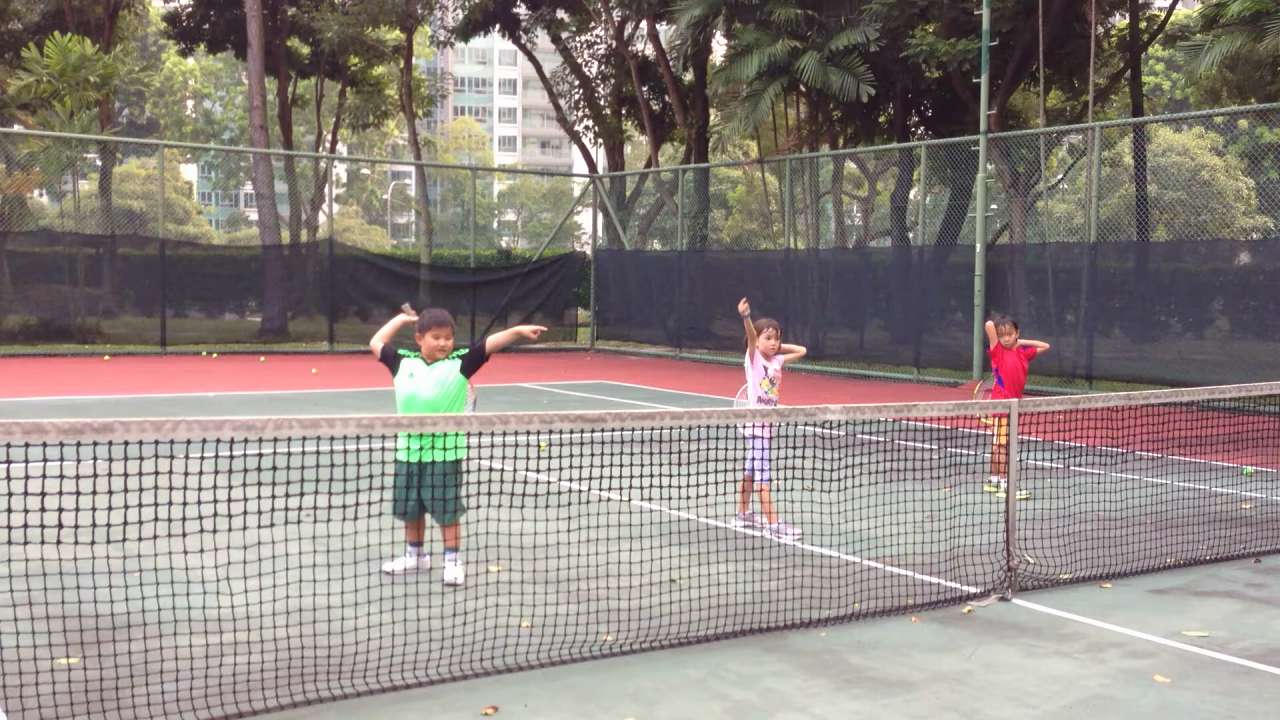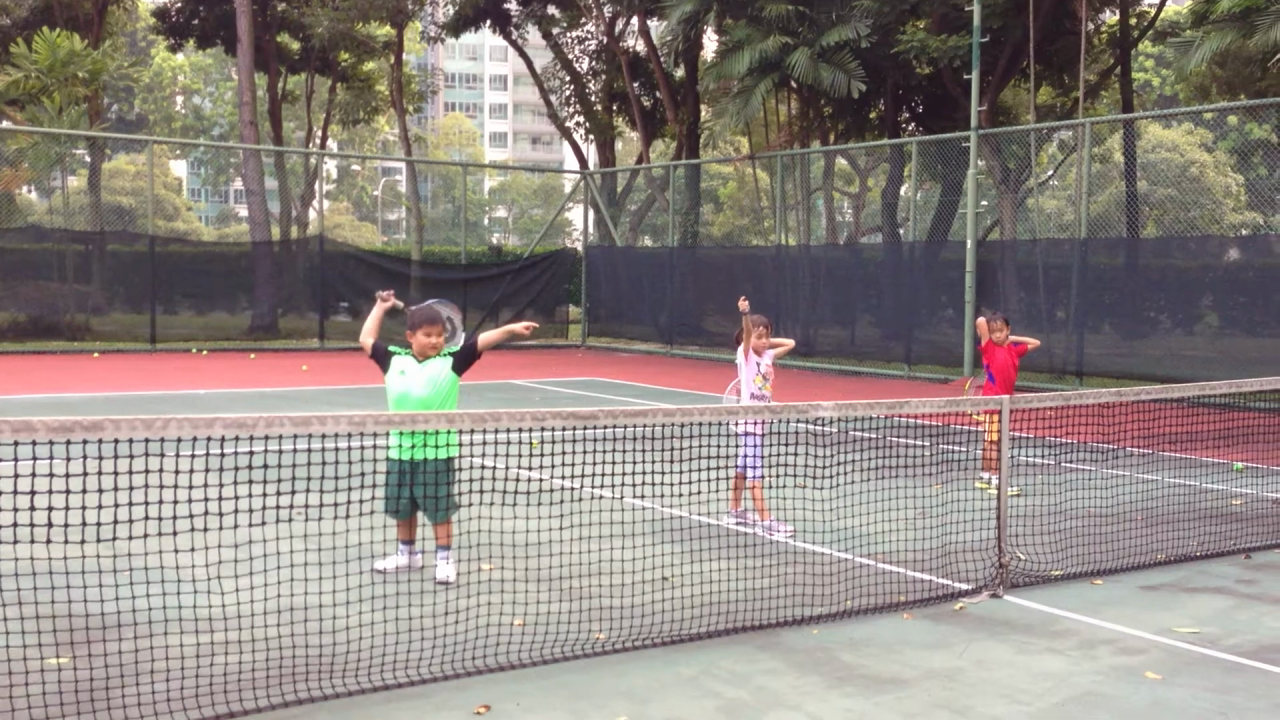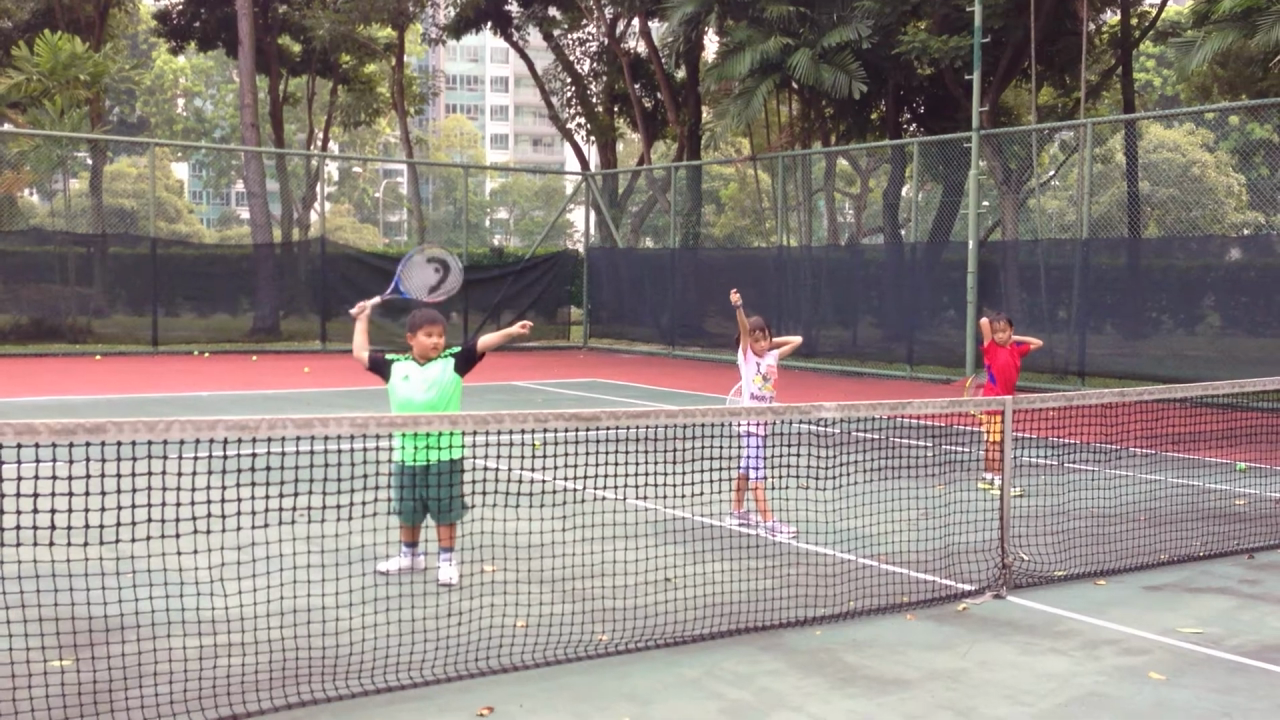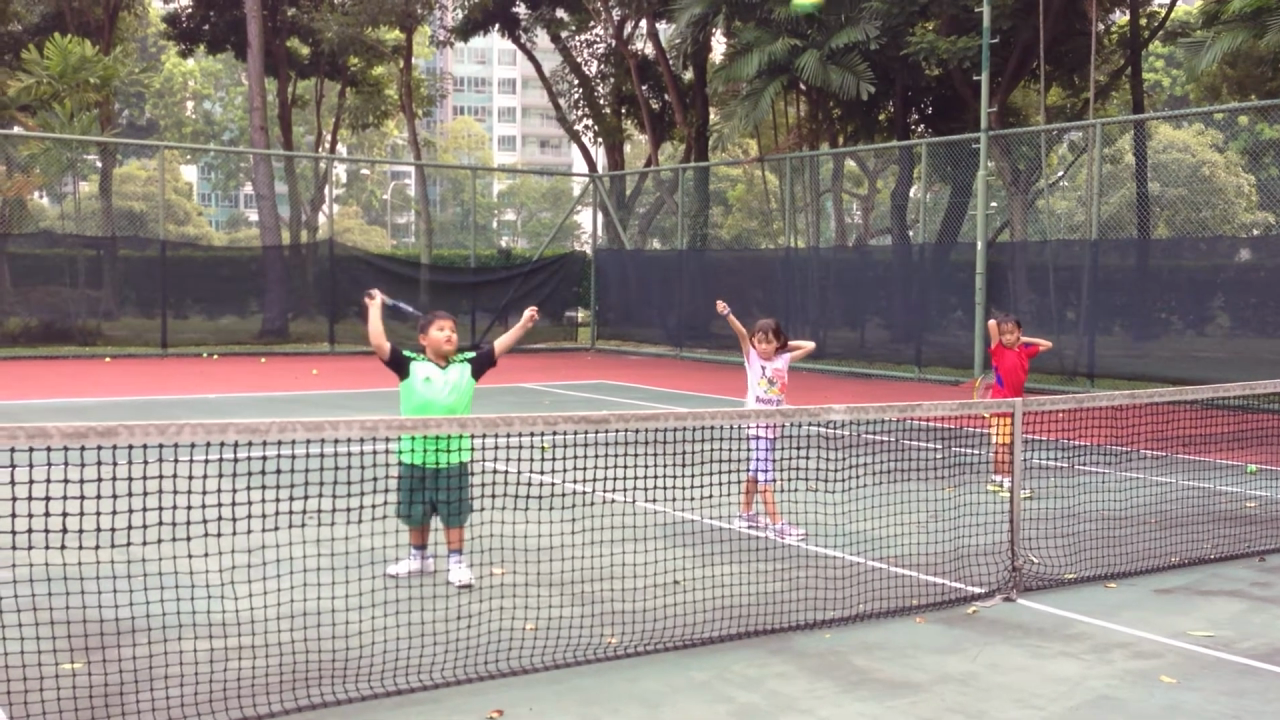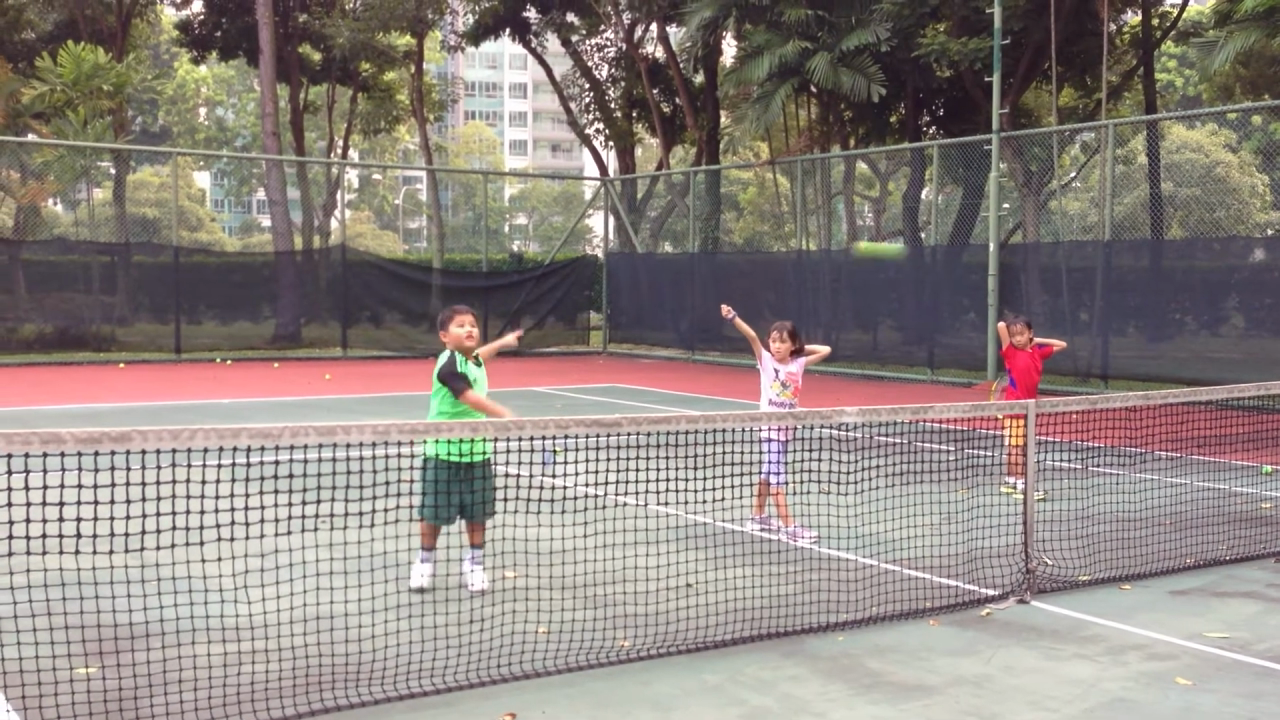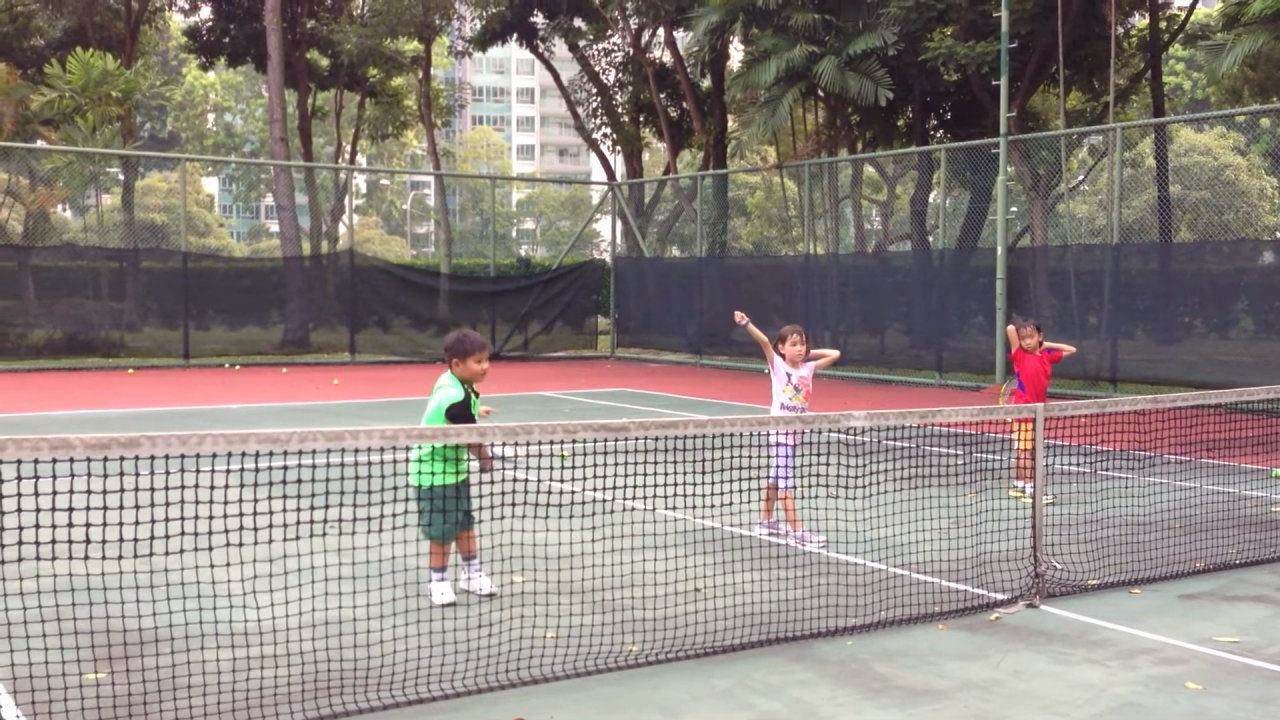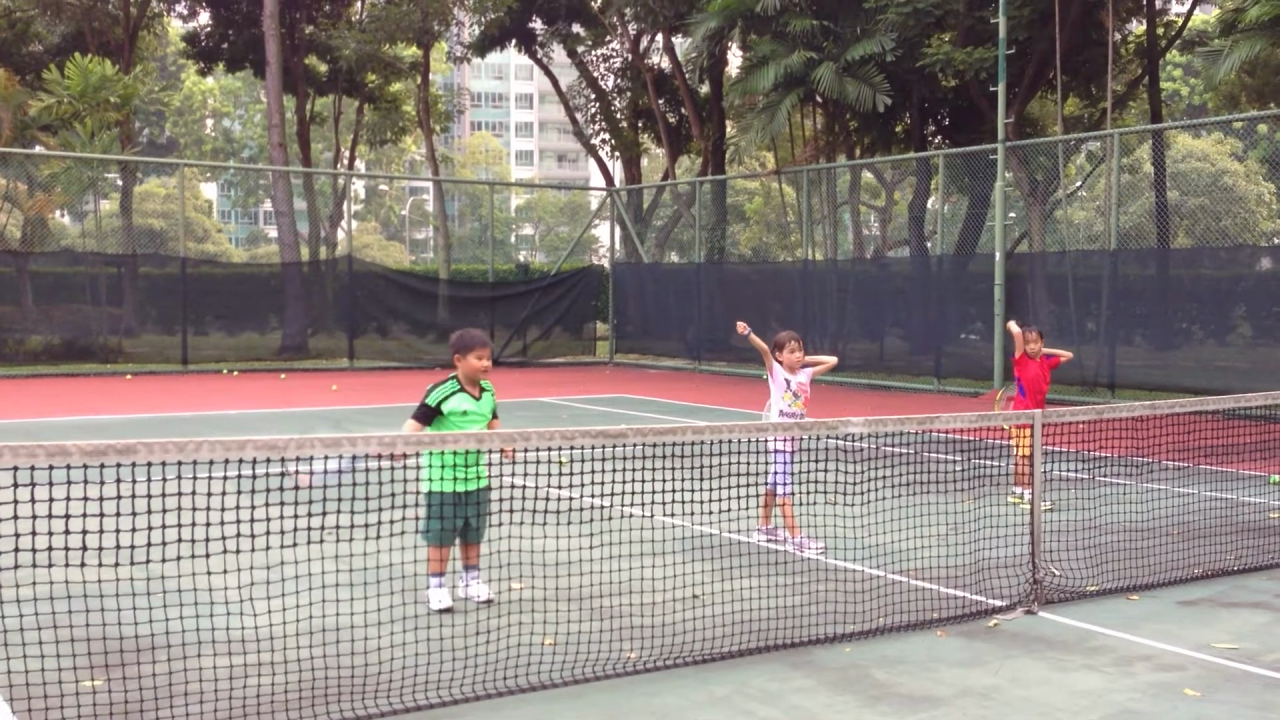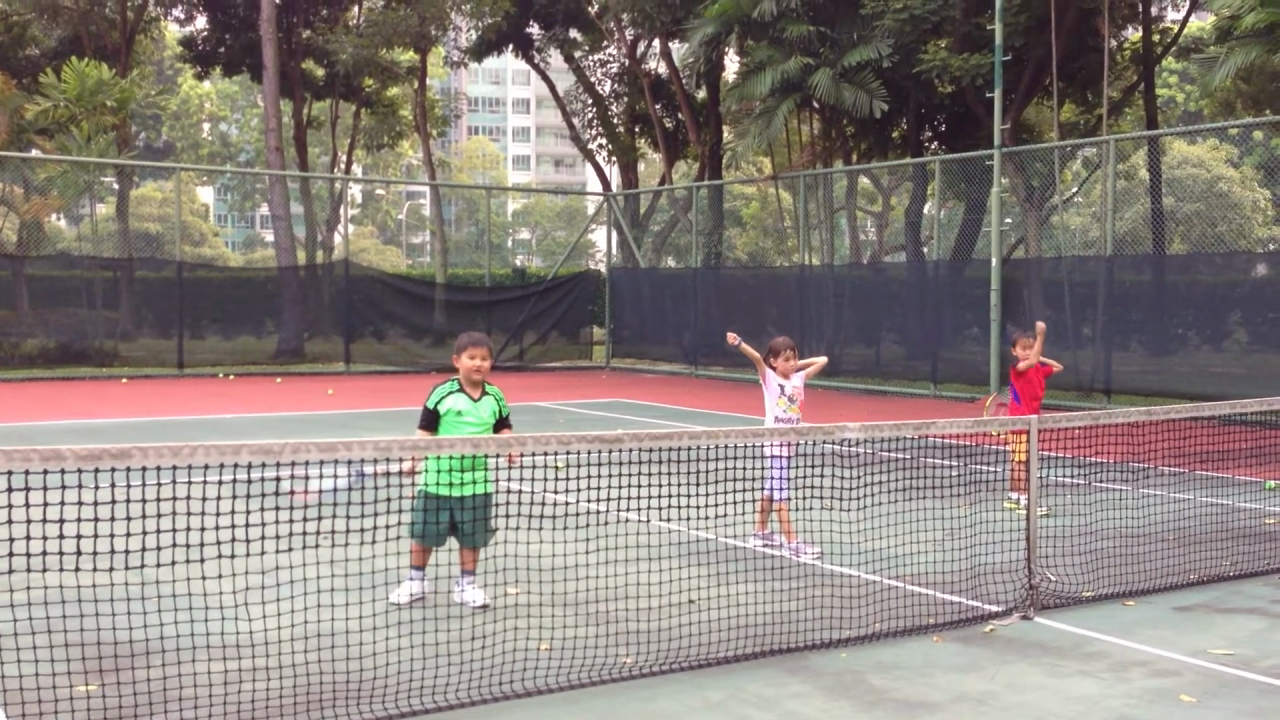
dt=0.5s
person 1, frame 1
left shoulder: (460, 363)
right shoulder: (403, 362)
left elbow: (490, 343)
right elbow: (376, 344)
left wrist: (519, 330)
right wrist: (402, 318)
left hip: (445, 451)
right hip: (409, 450)
left knee: (448, 511)
right knee: (411, 509)
left ankle: (452, 560)
right ankle: (415, 555)
person 1, frame 2
left shoulder: (451, 360)
right shoulder: (394, 359)
left elbow: (481, 341)
right elbow: (366, 340)
left wrist: (510, 329)
right wrist: (381, 307)
left hip: (437, 449)
right hip: (400, 448)
left knee: (440, 508)
right knee: (402, 507)
left ankle: (444, 558)
right ankle: (407, 553)
person 1, frame 3
left shoulder: (454, 362)
right shoulder: (394, 365)
left elbow: (482, 343)
right elbow: (360, 354)
left wrist: (511, 332)
right wrist: (362, 319)
left hip: (444, 451)
right hip: (407, 451)
left knee: (445, 511)
right knee: (407, 510)
left ankle: (447, 561)
right ankle: (410, 556)
person 1, frame 4
left shoulder: (467, 365)
right shoulder: (409, 364)
left elbow: (499, 346)
right elbow: (378, 344)
left wrist: (523, 323)
right wrist: (375, 307)
left hip: (453, 455)
right hip: (415, 454)
left knee: (454, 513)
right knee: (416, 513)
left ankle: (456, 563)
right ankle: (419, 558)
person 1, frame 5
left shoulder: (473, 358)
right shoulder: (449, 364)
right elbow: (469, 396)
left wrist: (502, 343)
right wrist: (501, 414)
left hip: (477, 450)
right hip: (444, 449)
left knee: (477, 511)
right knee: (437, 511)
left ankle: (474, 566)
right ankle: (425, 561)
person 1, frame 6
left shoulder: (452, 380)
right shoulder: (459, 400)
left wrist: (475, 410)
right wrist: (485, 458)
left hip: (453, 466)
right hip: (435, 470)
left knee: (464, 522)
right knee: (442, 529)
left ankle: (472, 572)
right ankle: (438, 581)
person 1, frame 7
left shoulder: (487, 391)
right shoulder: (442, 392)
right elbow: (418, 420)
left hip: (475, 475)
right hip: (442, 476)
left knee: (473, 531)
right knee: (440, 533)
left ankle: (471, 580)
right ankle: (437, 588)
person 1, frame 8
left shoulder: (495, 397)
right shoulder: (442, 394)
left elbow: (503, 428)
right elbow: (426, 430)
right wrist: (413, 457)
left hip: (476, 481)
right hip: (438, 478)
left knee: (472, 537)
right knee: (425, 532)
left ankle: (466, 585)
right ankle: (415, 581)
person 2, frame 1
left shoulder: (776, 360)
right shoulder: (753, 357)
left elbow: (801, 351)
right elbow: (751, 338)
left wrist: (779, 347)
right wrist: (745, 316)
left hip: (766, 423)
right hip: (757, 423)
left knee: (751, 471)
right knee: (763, 475)
left ankle: (743, 514)
right ankle: (772, 524)
person 2, frame 2
left shoulder: (767, 356)
right shoulder: (745, 354)
left elbow: (790, 344)
right elbow: (746, 333)
left wrist: (768, 342)
right wrist: (745, 313)
left hip: (759, 419)
right hip: (749, 419)
left knee: (743, 468)
right knee: (755, 472)
left ankle: (734, 512)
right ankle: (764, 521)
person 2, frame 3
left shoulder: (772, 357)
right shoulder: (746, 355)
left elbow: (797, 340)
right elbow: (743, 329)
left wrist: (772, 341)
right wrist: (738, 306)
left hip: (763, 420)
right hip: (751, 421)
left knee: (746, 469)
right knee: (757, 472)
left ankle: (737, 512)
right ankle: (767, 521)
person 2, frame 4
left shoulder: (783, 360)
right shoulder: (752, 358)
left elbow: (810, 345)
right elbow: (741, 334)
left wrist: (783, 345)
right wrist: (727, 314)
left hip: (773, 423)
right hip: (758, 423)
left knee: (755, 471)
right knee: (765, 475)
left ankle: (745, 515)
right ankle: (776, 524)
person 2, frame 5
left shoulder: (798, 364)
right shoulder: (766, 361)
left elbow: (825, 350)
right elbow: (752, 336)
left wrist: (801, 348)
right wrist: (732, 317)
left hip: (786, 427)
right hip: (770, 427)
left knee: (768, 474)
right knee: (777, 477)
left ankle: (758, 517)
right ankle: (788, 526)
person 2, frame 6
left shoulder: (807, 368)
right shoulder: (778, 365)
left elbow: (835, 354)
right elbow: (764, 342)
left wrist: (810, 352)
right wrist: (746, 323)
left hip: (794, 431)
right hip: (780, 431)
left knee: (776, 478)
right knee: (786, 481)
left ankle: (766, 522)
right ankle: (796, 531)
person 2, frame 7
left shoulder: (805, 374)
right shoulder: (776, 372)
left elbow: (832, 361)
right elbow: (764, 350)
left wrist: (807, 359)
right wrist: (748, 333)
left hip: (792, 438)
right hip: (779, 438)
left knee: (774, 484)
right knee: (784, 488)
left ankle: (764, 528)
right ankle: (795, 537)
person 2, frame 8
left shoulder: (798, 378)
right shoulder: (770, 378)
left elbow: (823, 360)
right elbow: (757, 359)
left wrist: (800, 364)
right wrist: (739, 343)
left hip: (789, 442)
right hip: (775, 442)
left knee: (771, 490)
right knee: (781, 493)
left ankle: (760, 533)
right ankle: (791, 542)
person 3, frame 1
left shoulder: (1023, 352)
right shoulder: (998, 351)
left elbow: (1045, 346)
right elbow: (988, 325)
left wrist: (1022, 341)
right wrist: (994, 331)
left knee: (999, 445)
right knee: (1001, 445)
left ankle: (994, 480)
right ankle: (1004, 484)
person 3, frame 2
left shoulder: (1014, 349)
right shoulder: (989, 347)
left elbow: (1036, 343)
right elbow: (980, 321)
left wrist: (1013, 338)
right wrist: (983, 334)
left knee: (990, 441)
right knee: (993, 441)
left ankle: (985, 476)
right ankle: (995, 480)
person 3, frame 3
left shoulder: (1016, 349)
right shoulder: (991, 348)
left elbow: (1038, 343)
right elbow: (983, 321)
left wrist: (1015, 338)
right wrist: (988, 326)
left knee: (993, 442)
right knee: (995, 442)
left ankle: (988, 477)
right ankle: (998, 481)
person 3, frame 4
left shoulder: (1024, 351)
right shoulder: (998, 350)
left elbow: (1048, 345)
right elbow: (991, 323)
left wrist: (1024, 339)
right wrist: (997, 327)
left knee: (1002, 445)
right knee: (1003, 445)
left ankle: (997, 480)
right ankle: (1007, 483)
person 3, frame 5
left shoulder: (1038, 352)
right shoulder: (1010, 352)
left elbow: (1062, 345)
right elbow: (1000, 325)
left wrist: (1038, 340)
right wrist: (1005, 326)
left knee: (1015, 447)
right knee: (1017, 447)
left ankle: (1010, 481)
right ankle: (1021, 485)
person 3, frame 6
left shoulder: (1047, 355)
right shoulder: (1019, 355)
left elbow: (1071, 350)
right elbow: (1010, 329)
left wrist: (1047, 344)
right wrist: (1015, 329)
left knee: (1023, 450)
right knee: (1025, 450)
left ankle: (1019, 485)
right ankle: (1029, 489)
person 3, frame 7
left shoulder: (1046, 362)
right shoulder: (1021, 360)
left elbow: (1069, 355)
right elbow: (1017, 334)
left wrist: (1046, 350)
right wrist: (1011, 324)
left knee: (1023, 456)
right knee: (1024, 455)
left ankle: (1018, 492)
right ankle: (1028, 495)
person 3, frame 8
left shoulder: (1040, 369)
right shoulder: (1018, 368)
left elbow: (1058, 367)
right elbow: (1030, 360)
left wrist: (1041, 358)
right wrist: (1040, 336)
left knee: (1019, 461)
right knee: (1022, 461)
left ankle: (1013, 497)
right ankle: (1024, 500)
